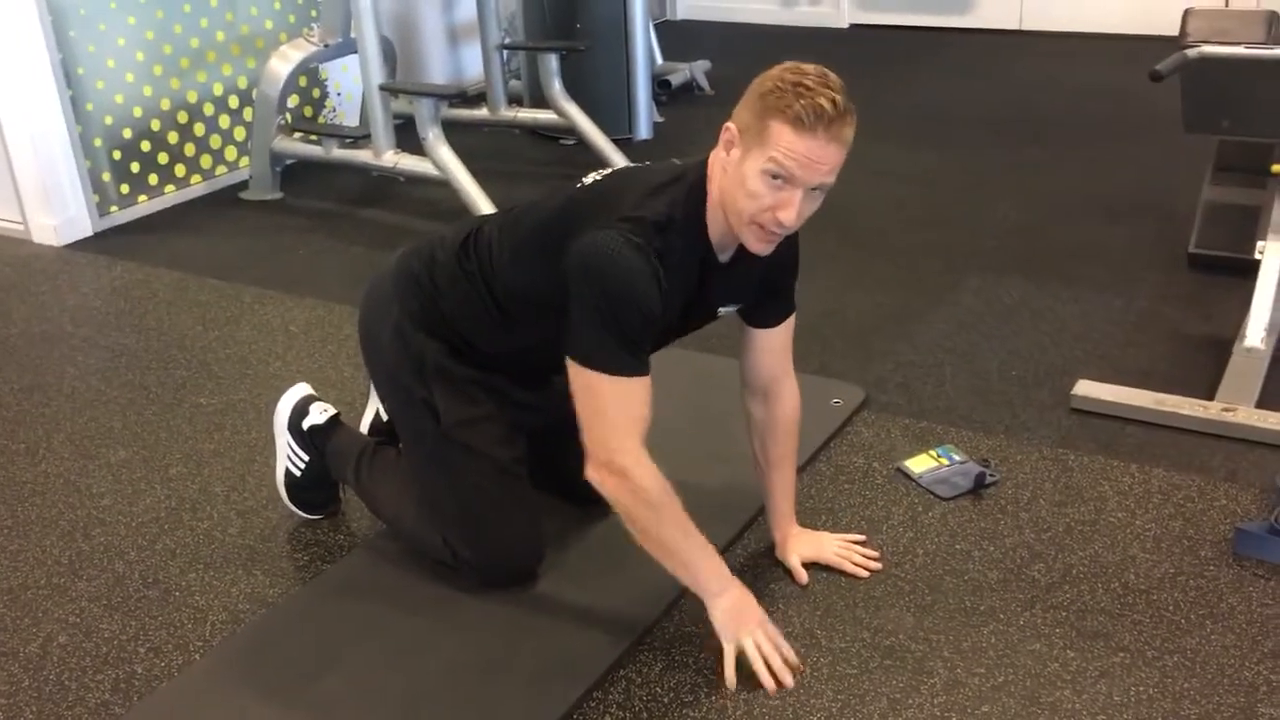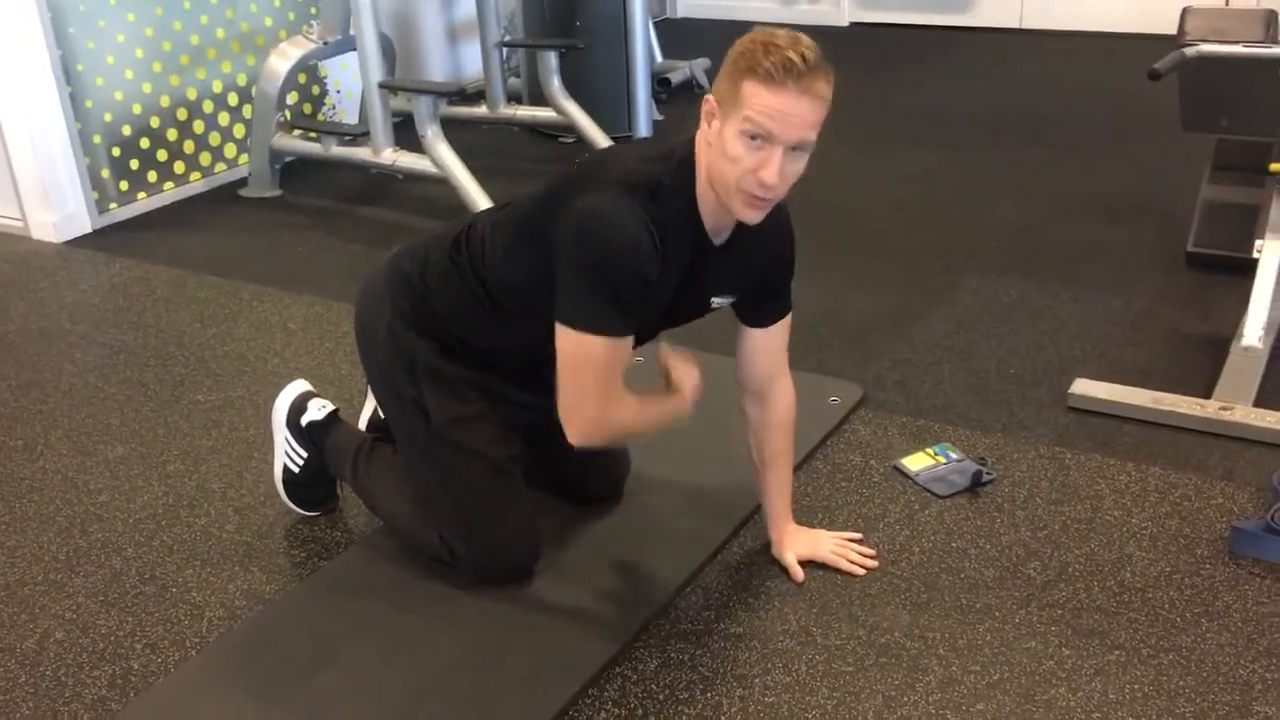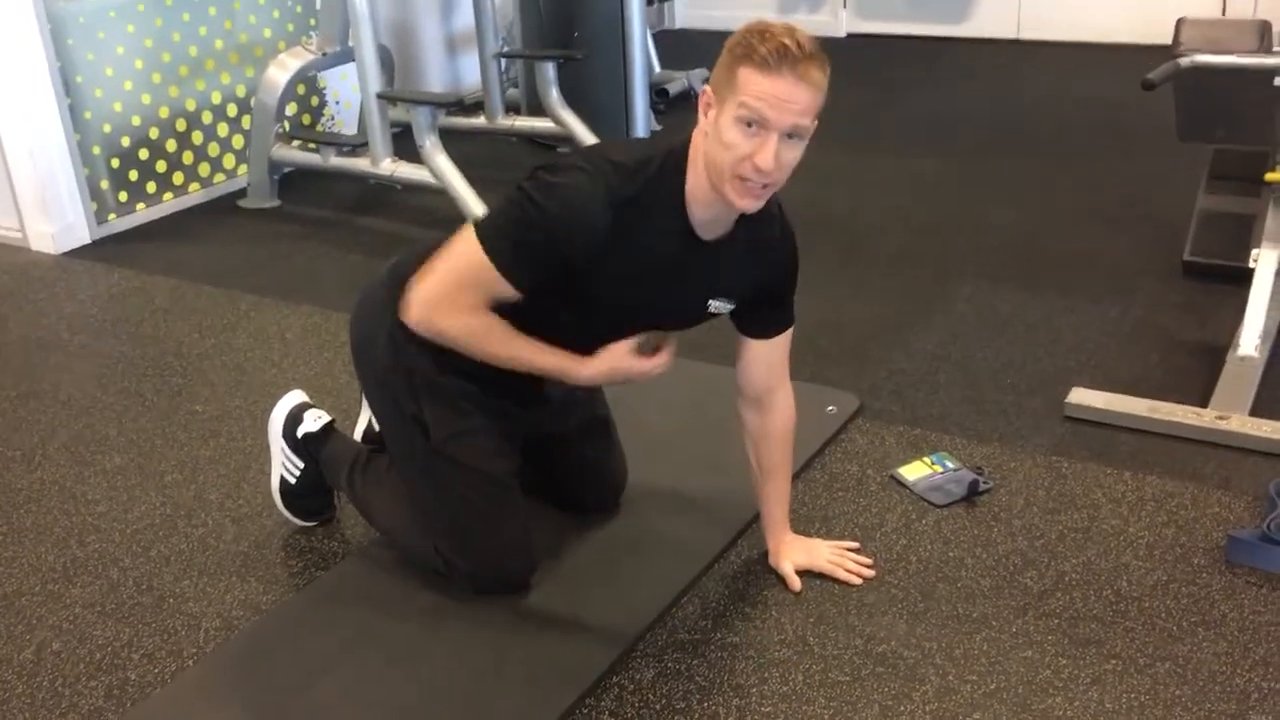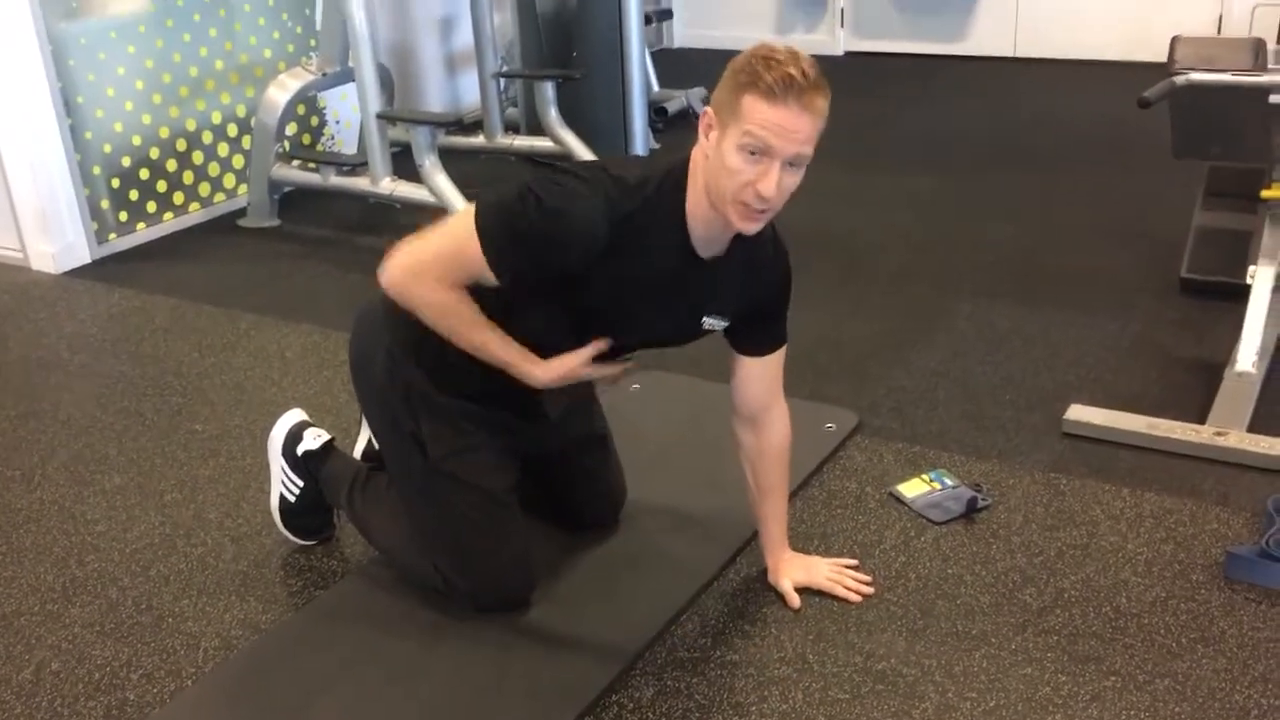
dt=0.2s
person 1, frame 1
left shoulder: (768, 238)
right shoulder: (624, 254)
left elbow: (771, 389)
right elbow: (616, 463)
left wrist: (785, 528)
right wrist: (720, 592)
left hip: (524, 341)
right hip: (427, 328)
left knee: (586, 486)
right knee: (501, 554)
right ankle: (326, 441)
person 1, frame 2
left shoulder: (766, 236)
right shoulder: (616, 222)
left elbow: (766, 387)
right elbow: (587, 419)
left wrist: (782, 526)
right wrist: (678, 401)
left hip: (524, 345)
right hip: (422, 331)
left knee: (597, 485)
right knee: (498, 552)
left ankle: (410, 418)
right ankle: (326, 438)
person 1, frame 3
left shoulder: (767, 244)
right shoulder: (590, 198)
left elbow: (765, 394)
right elbow: (432, 307)
left wrist: (781, 536)
right wrist: (584, 370)
left hip: (531, 344)
right hip: (422, 344)
left knee: (596, 495)
right knee: (494, 564)
left ankle: (402, 428)
right ankle: (320, 449)
person 1, frame 4
left shoulder: (761, 264)
right shoulder: (589, 209)
left elbow: (759, 413)
right elbow: (408, 272)
left wrist: (779, 553)
right wrist: (532, 369)
left hip: (535, 368)
right hip: (421, 357)
left knee: (595, 511)
right knee: (493, 583)
left ankle: (451, 456)
right ankle: (320, 466)
